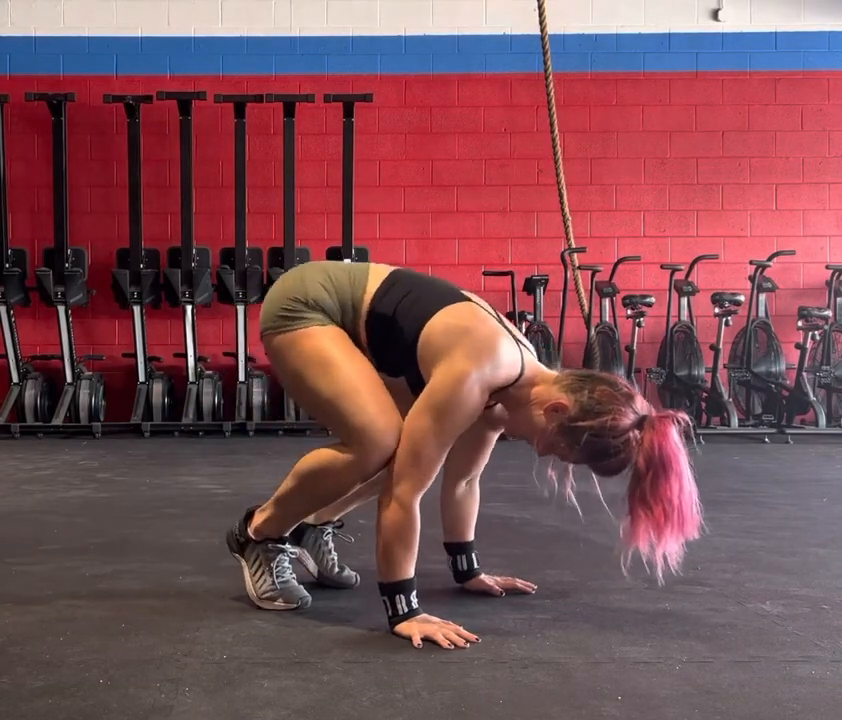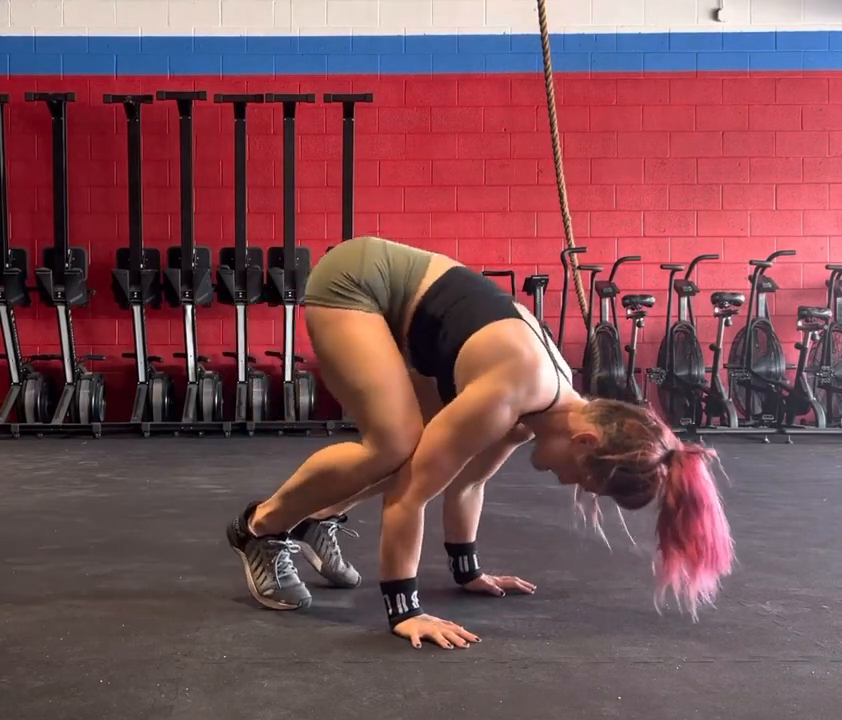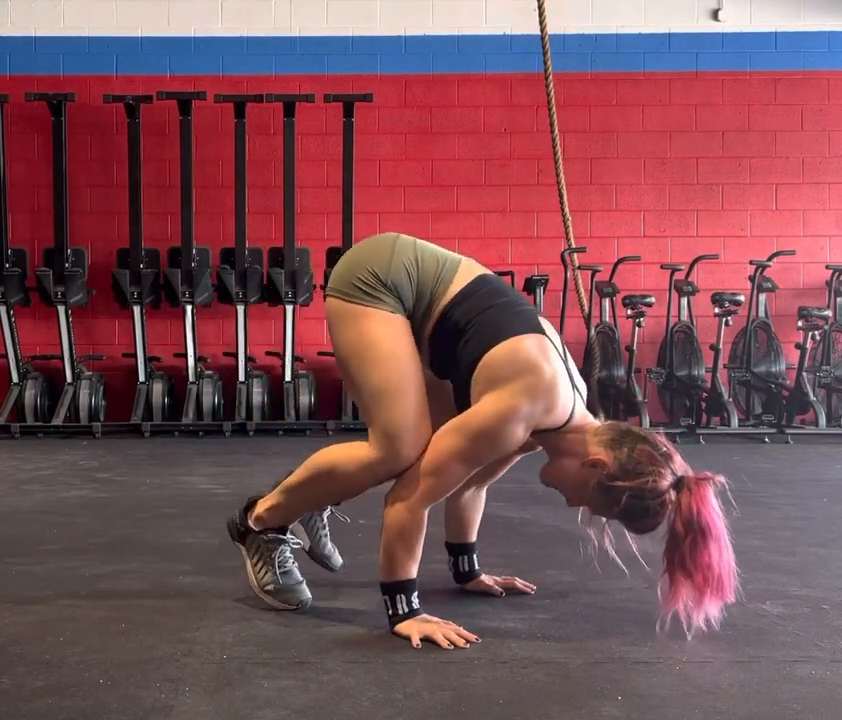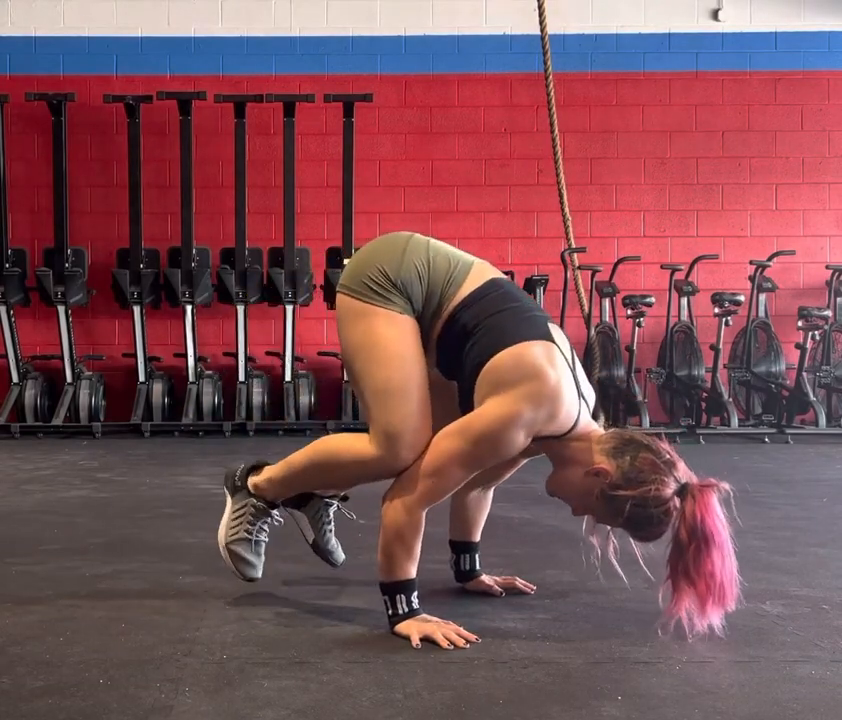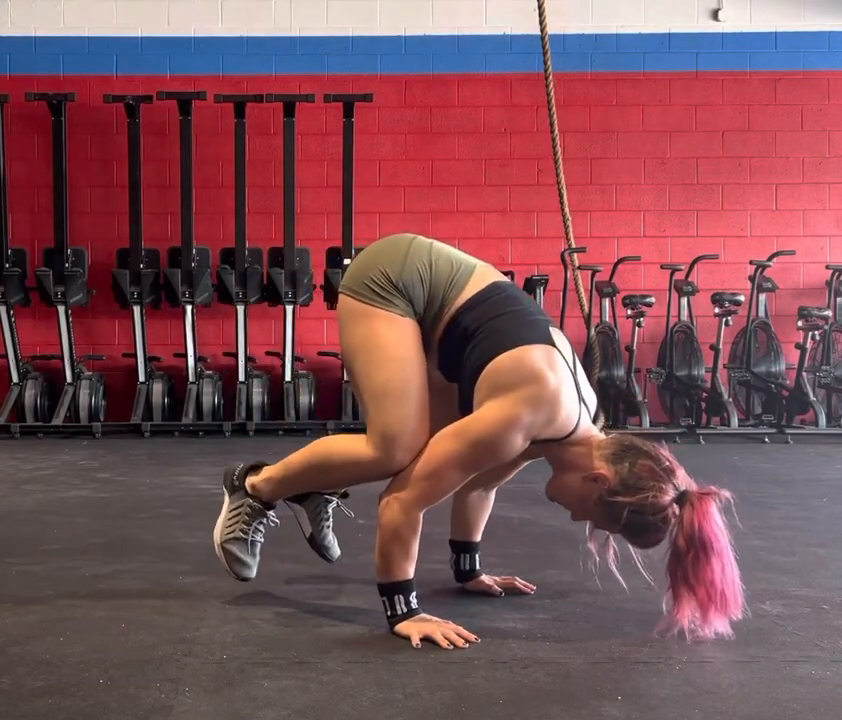
dt=0.4s
person 1, frame 1
left shoulder: (513, 381)
right shoulder: (475, 373)
left elbow: (461, 477)
right elbow: (403, 490)
left wrist: (467, 570)
right wrist: (403, 610)
left hip: (351, 317)
right hip: (306, 303)
left knee: (422, 444)
right knee: (378, 443)
left ankle: (312, 526)
right ankle: (258, 534)
person 1, frame 2
left shoulder: (551, 400)
right shoulder: (511, 393)
left elbow: (466, 477)
right elbow: (411, 491)
left wrist: (467, 570)
right wrist: (404, 610)
left hip: (391, 290)
right hip: (356, 279)
left knee: (427, 448)
right knee: (395, 448)
left ankle: (316, 519)
right ankle: (261, 528)
person 1, frame 3
left shoulder: (564, 413)
right shoulder: (526, 407)
left elbow: (470, 477)
right elbow: (413, 494)
left wrist: (466, 569)
right wrist: (404, 610)
left hip: (416, 280)
right hip: (380, 273)
left knee: (432, 450)
right knee: (400, 452)
left ankle: (307, 507)
right ankle: (261, 522)
person 1, frame 4
left shoulder: (572, 415)
right shoulder: (529, 413)
left elbow: (476, 476)
right elbow: (411, 495)
left wrist: (468, 568)
right wrist: (405, 610)
left hip: (431, 281)
right hip: (393, 272)
left knee: (438, 451)
right knee: (400, 451)
left ankle: (315, 496)
right ankle: (256, 488)
person 1, frame 5
left shoulder: (575, 419)
right shoulder: (530, 417)
left elbow: (477, 478)
right elbow: (406, 495)
left wrist: (468, 569)
right wrist: (403, 610)
left hip: (433, 282)
right hip: (395, 275)
left knee: (433, 452)
right knee: (396, 453)
left ankle: (316, 490)
right ankle: (255, 488)
